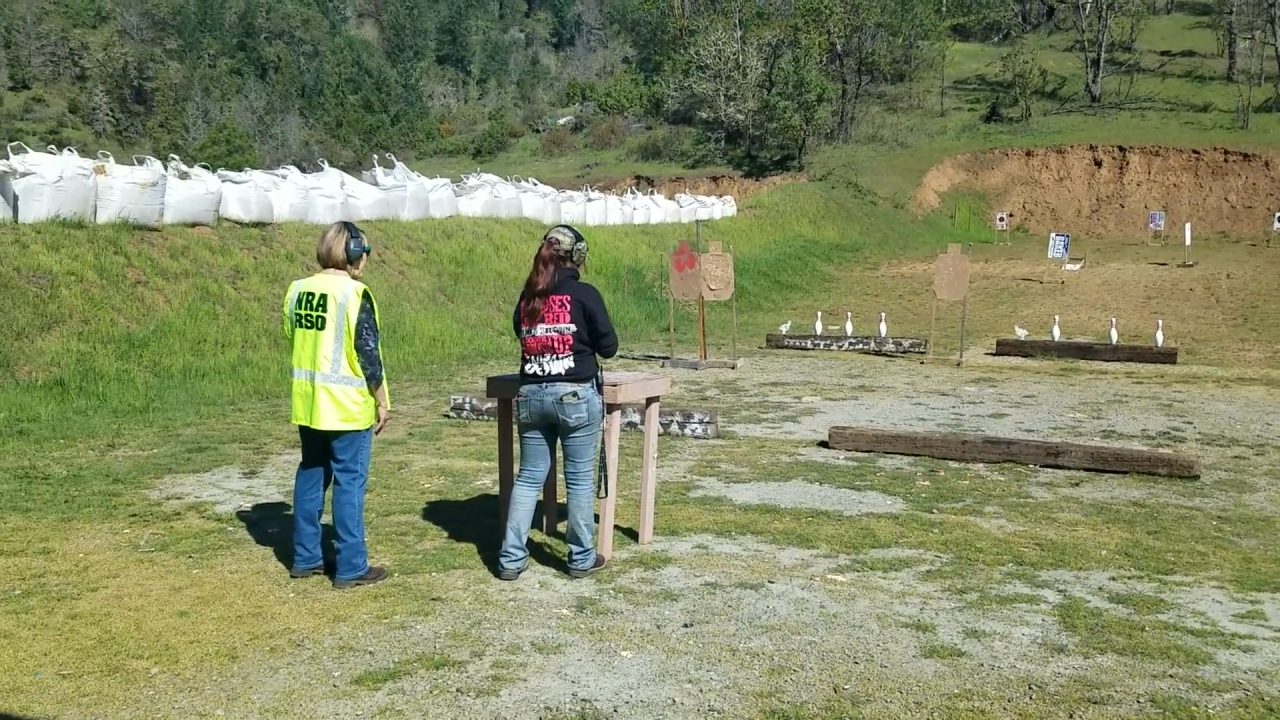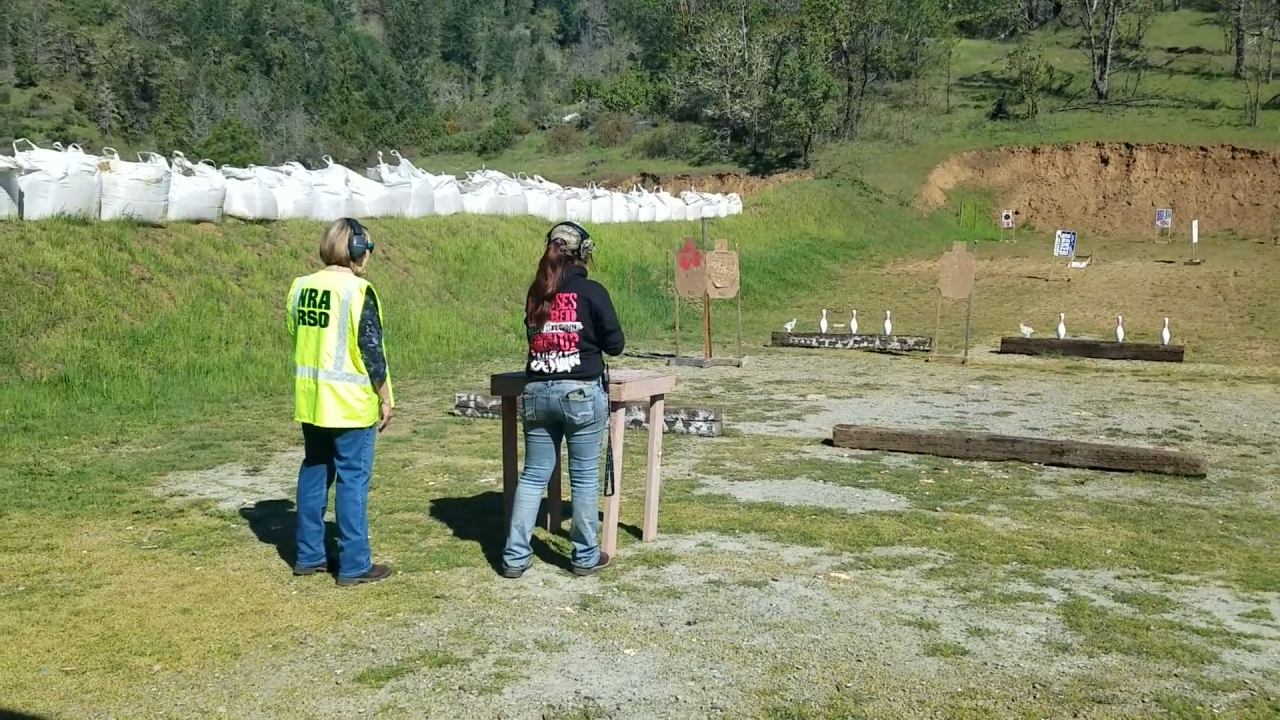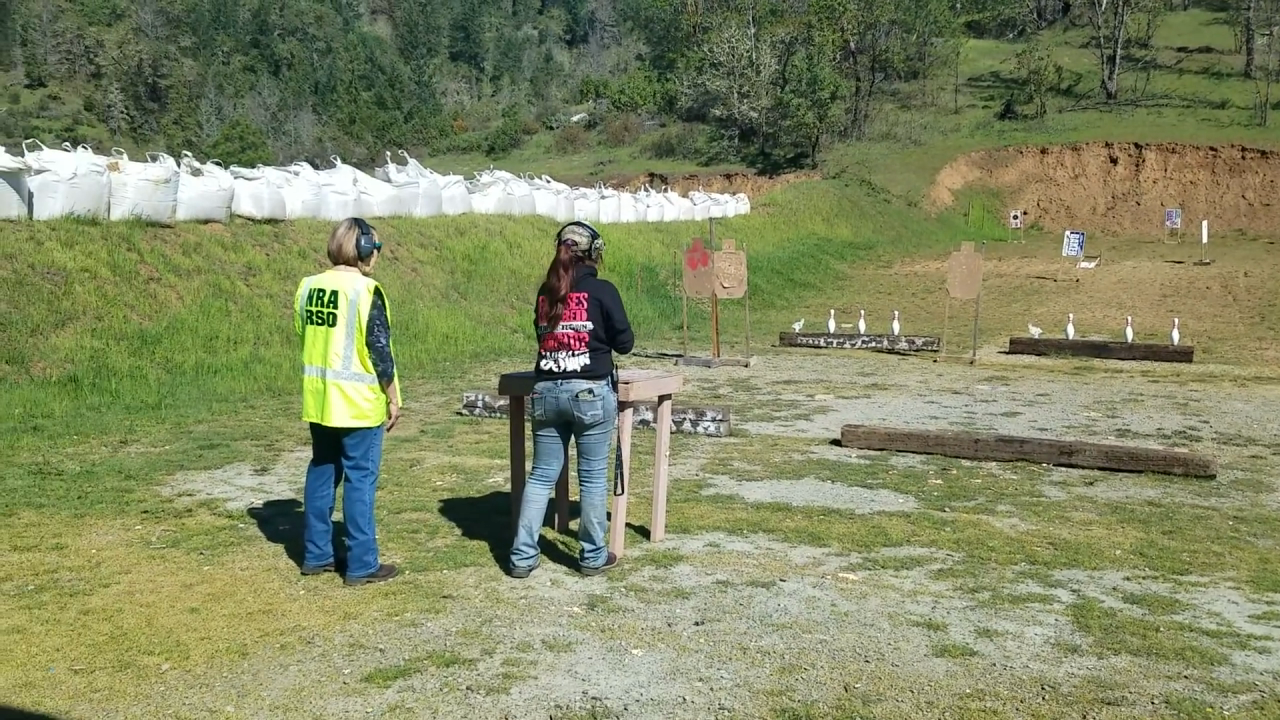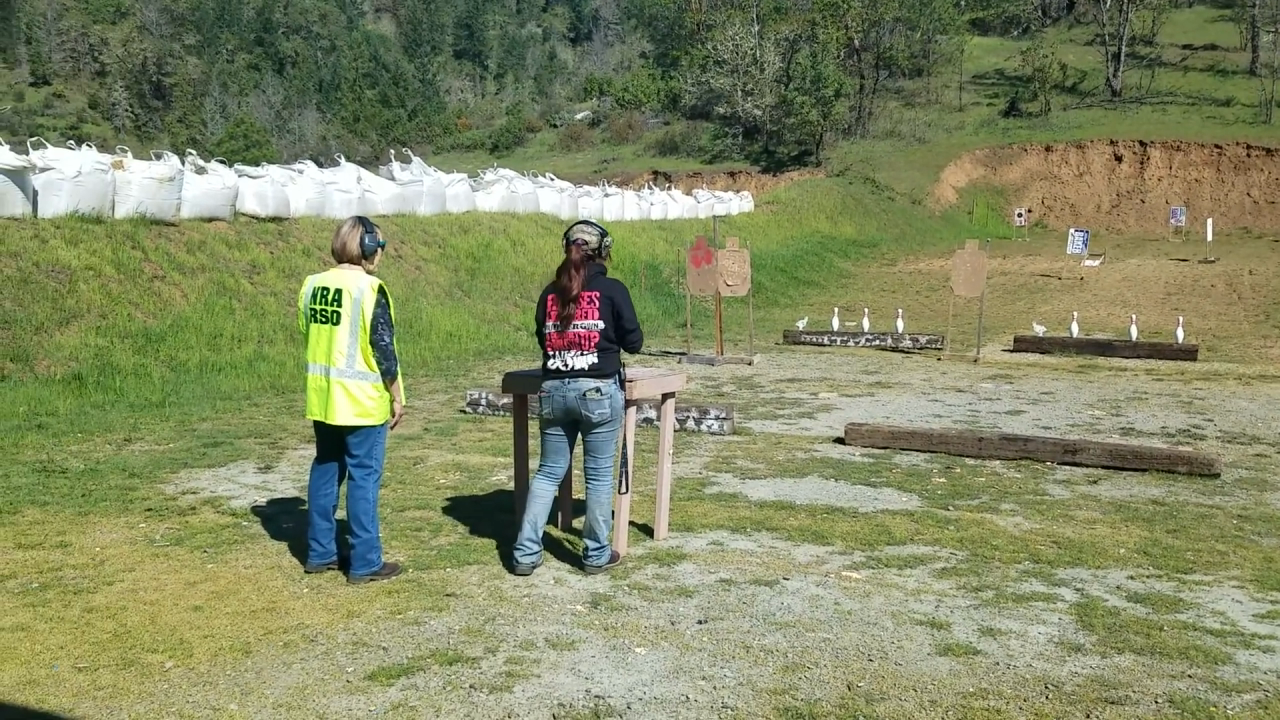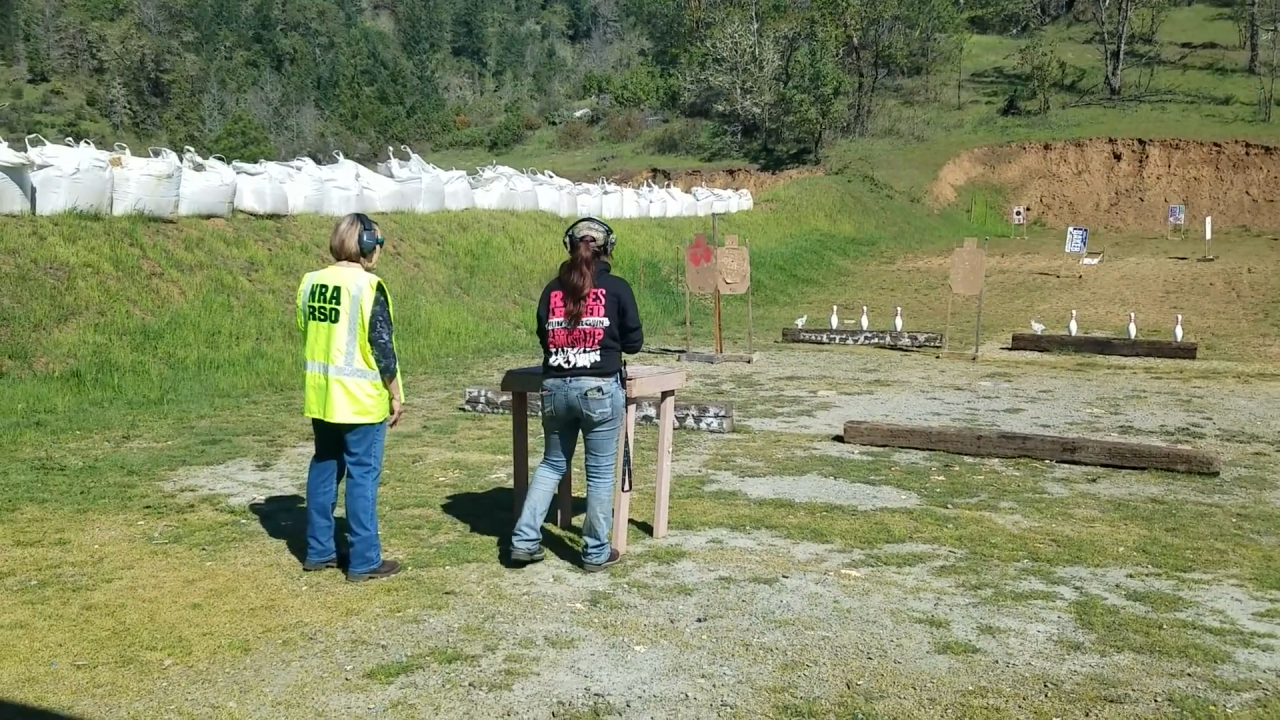
dt=0.2s
person 1, frame 1
left shoulder: (297, 291)
right shoulder: (354, 294)
left elbow: (295, 343)
right elbow: (368, 355)
right wrist: (381, 401)
left hip: (308, 404)
right hip: (347, 406)
left knee: (311, 476)
right knee: (349, 483)
left ankle: (306, 557)
right ankle: (351, 567)
person 1, frame 2
left shoulder: (300, 287)
right shoulder: (358, 290)
left elbow: (297, 340)
right elbow: (372, 351)
right wrist: (385, 399)
left hip: (311, 401)
right hip: (350, 404)
left knee: (314, 473)
right knee: (352, 480)
left ankle: (309, 555)
right ankle: (354, 565)
person 1, frame 3
left shoulder: (308, 287)
right shoulder: (366, 290)
left elbow: (305, 339)
right elbow: (380, 351)
right wrist: (392, 399)
left hip: (319, 400)
right hip: (358, 403)
left knee: (321, 473)
right knee: (360, 480)
left ankle: (316, 555)
right ankle: (361, 565)
person 1, frame 4
left shoulder: (312, 285)
right shoulder: (370, 288)
left elbow: (309, 337)
right elbow: (384, 349)
right wrist: (396, 397)
left hip: (323, 399)
right hip: (362, 402)
left knee: (325, 471)
right knee: (363, 478)
left ankle: (320, 553)
right ankle: (365, 563)
person 1, frame 5
left shoulder: (310, 282)
right shoulder: (368, 286)
left elbow: (307, 334)
right elbow: (382, 347)
right wrist: (395, 395)
left hip: (321, 396)
right hip: (361, 399)
left knee: (324, 469)
right knee: (362, 476)
left ankle: (319, 551)
right ankle: (364, 560)
person 2, frame 1
left shoulder: (527, 297)
right shoulder: (584, 293)
right elbow: (608, 347)
left hip: (531, 395)
right hip: (576, 395)
left knee: (528, 477)
right knee: (579, 478)
left ankle: (511, 558)
right ankle: (581, 558)
person 2, frame 2
left shoulder: (535, 293)
right shoulder: (591, 291)
right elbow: (615, 344)
left hip: (537, 392)
right hip: (582, 393)
left knee: (533, 475)
right knee: (584, 477)
left ankle: (515, 556)
right ankle: (585, 556)
person 2, frame 3
left shoulder: (545, 293)
right shoulder: (602, 290)
right elbow: (624, 343)
left hip: (546, 392)
right hip: (591, 392)
left knee: (541, 475)
right knee: (593, 477)
left ankle: (522, 556)
right ankle: (593, 556)
person 2, frame 4
left shoulder: (550, 292)
right shoulder: (612, 290)
left elbow: (543, 341)
right elbow: (633, 343)
left hip: (554, 390)
right hip: (599, 391)
left knee: (548, 471)
right knee: (599, 475)
left ankle: (526, 552)
right ankle: (596, 554)
person 2, frame 5
left shoulder: (553, 288)
right shoulder: (617, 288)
left elbow: (544, 338)
right elbow: (633, 342)
left hip: (556, 388)
right hip: (601, 388)
left knee: (552, 463)
right knee: (601, 472)
left ankle: (524, 539)
right ankle: (596, 552)
